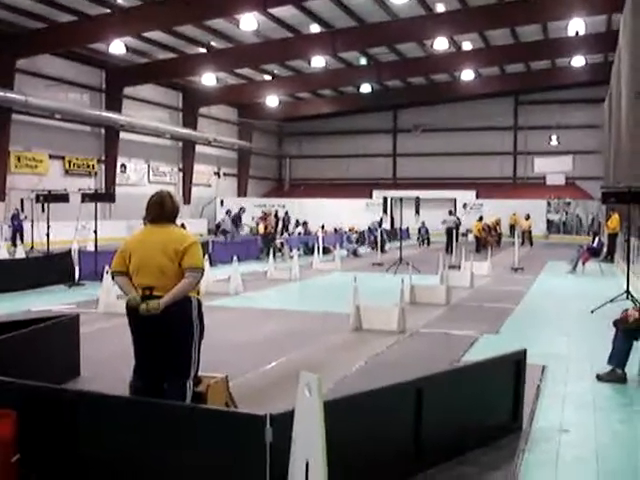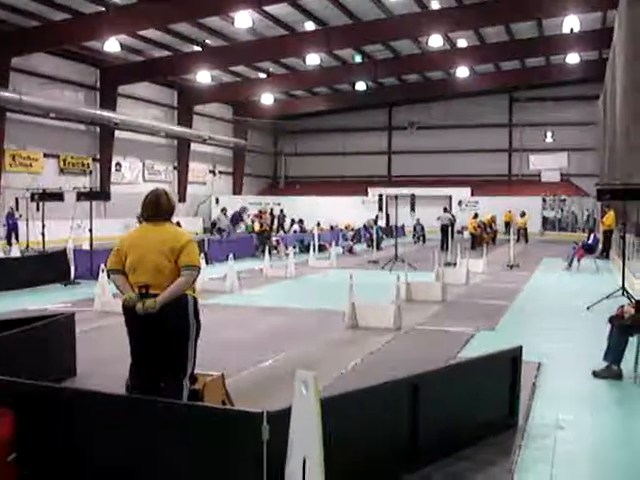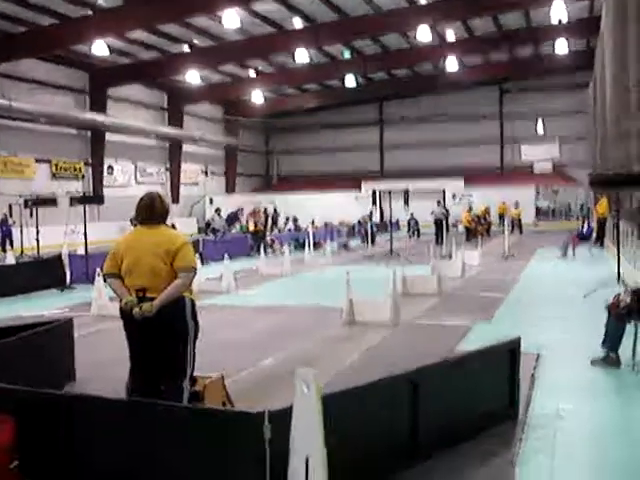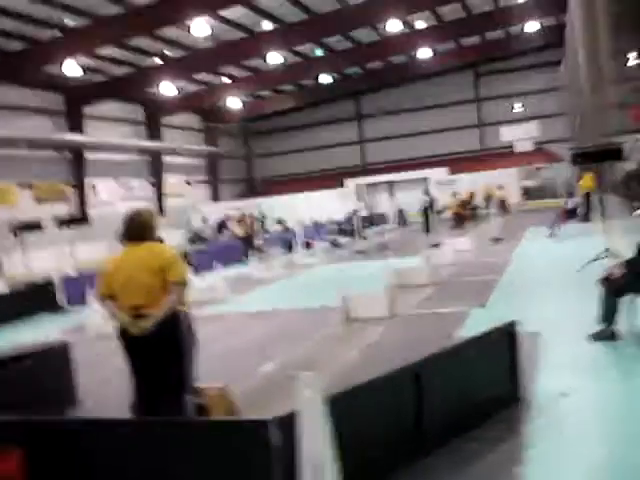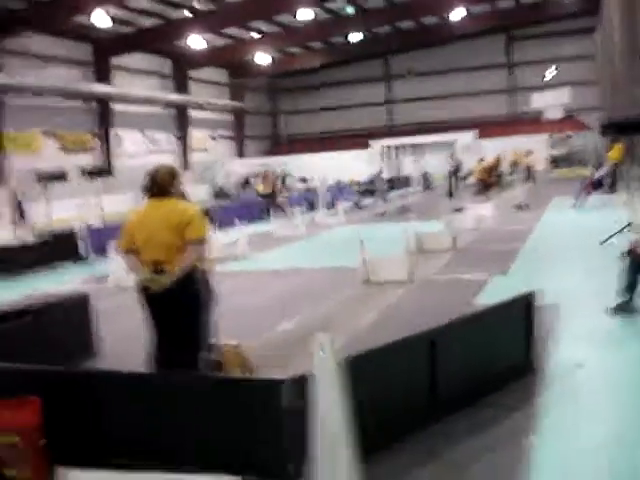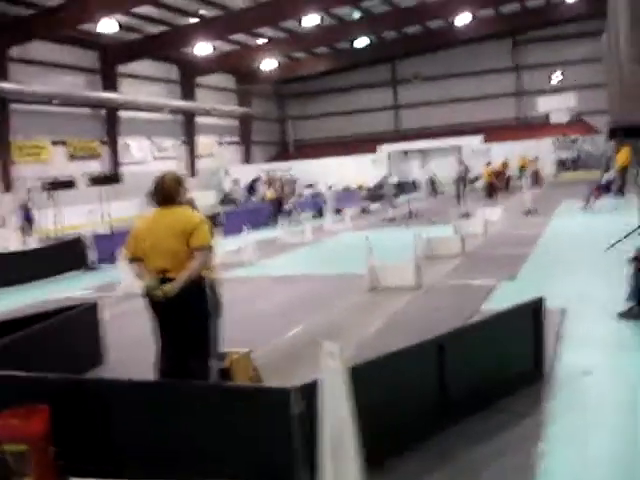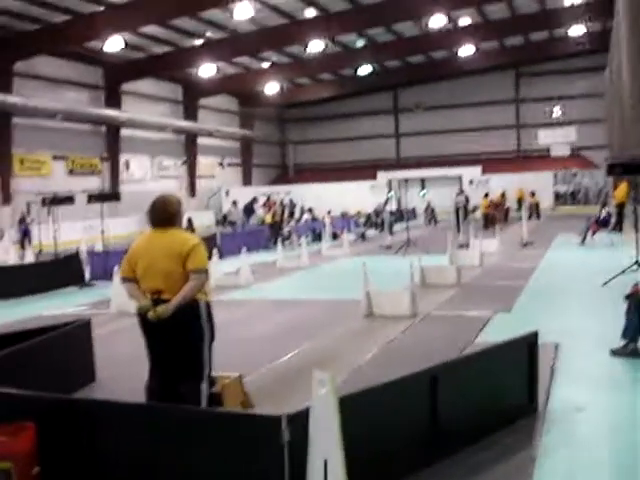
dt=0.2s
person 1, frame 1
left shoulder: (132, 240)
right shoulder: (185, 240)
left elbow: (118, 272)
right elbow: (193, 277)
left wrist: (133, 295)
right wrist: (164, 302)
left hip: (141, 310)
right hip: (177, 310)
left knee: (144, 368)
right knee: (180, 372)
person 1, frame 2
left shoulder: (128, 238)
right shoulder: (181, 238)
left elbow: (114, 270)
right elbow: (189, 275)
left wrist: (130, 294)
right wrist: (160, 300)
left hip: (137, 308)
right hip: (174, 308)
left knee: (140, 367)
right knee: (177, 370)
person 1, frame 3
left shoulder: (123, 242)
right shoulder: (176, 240)
left elbow: (110, 274)
right elbow: (185, 277)
left wrist: (126, 298)
right wrist: (157, 303)
left hip: (134, 312)
right hip: (171, 310)
left knee: (140, 369)
right knee: (176, 372)
person 1, frame 4
left shoulder: (114, 262)
right shoulder: (165, 254)
left elbow: (105, 296)
right elbow: (177, 292)
left wrist: (124, 318)
right wrist: (154, 319)
left hip: (133, 329)
right hip: (167, 325)
left knee: (144, 385)
right knee: (176, 385)
person 1, frame 5
left shoulder: (136, 217)
right shoulder: (187, 211)
left elbow: (127, 251)
right elbow: (196, 250)
left wrist: (143, 274)
right wrist: (173, 276)
left hip: (153, 284)
right hip: (185, 281)
left knee: (165, 339)
right knee: (193, 339)
person 1, frame 6
left shoulder: (142, 224)
right shoulder: (192, 218)
left elbow: (133, 259)
right elbow: (202, 257)
left wrist: (150, 281)
right wrist: (178, 284)
left hip: (158, 292)
right hip: (192, 289)
left knee: (170, 347)
right knee: (202, 348)
person 1, frame 7
left shoulder: (138, 245)
right shoulder: (189, 241)
left elbow: (127, 279)
right elbow: (198, 279)
left wrist: (142, 301)
right wrist: (172, 305)
left hip: (151, 314)
right hip: (187, 312)
left knee: (160, 370)
right knee: (194, 372)
